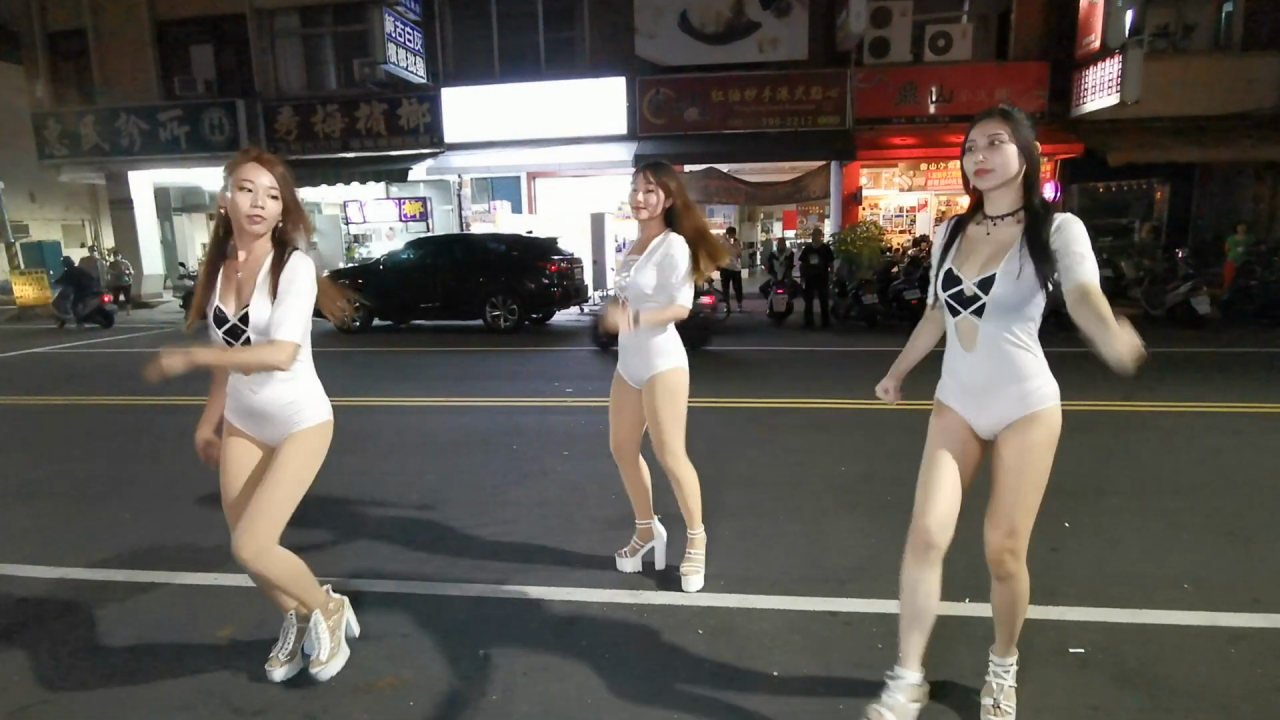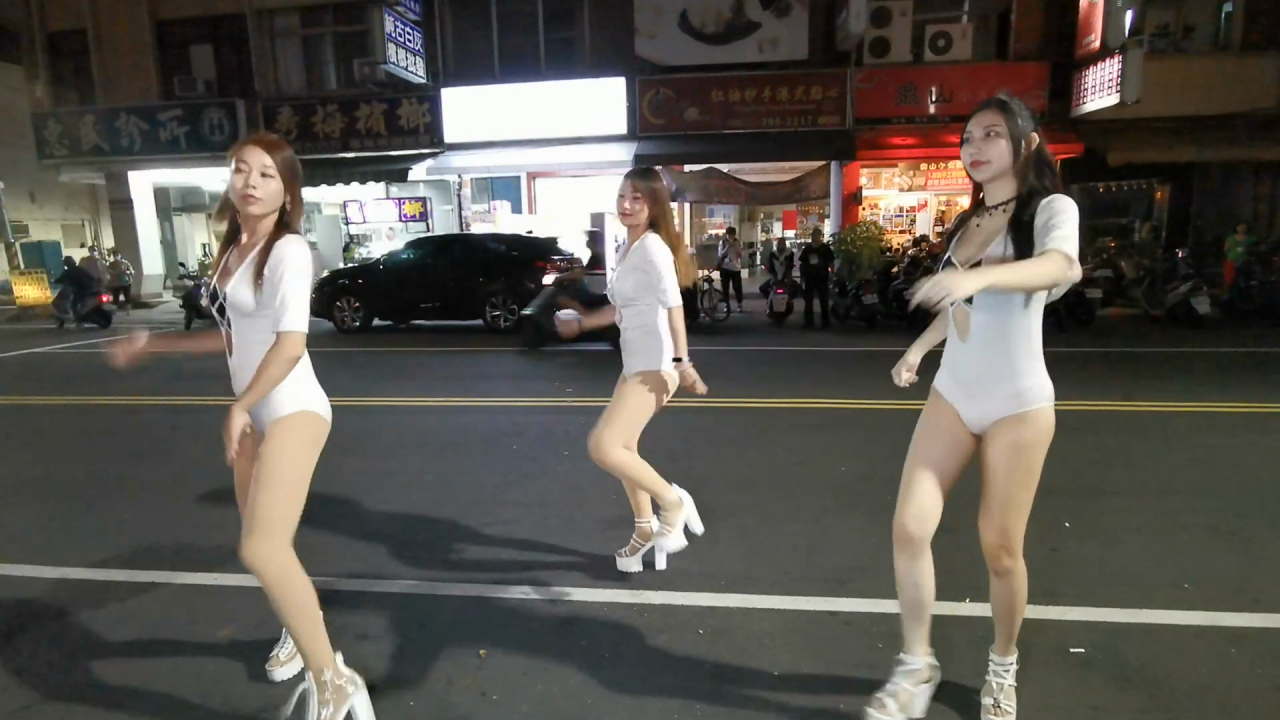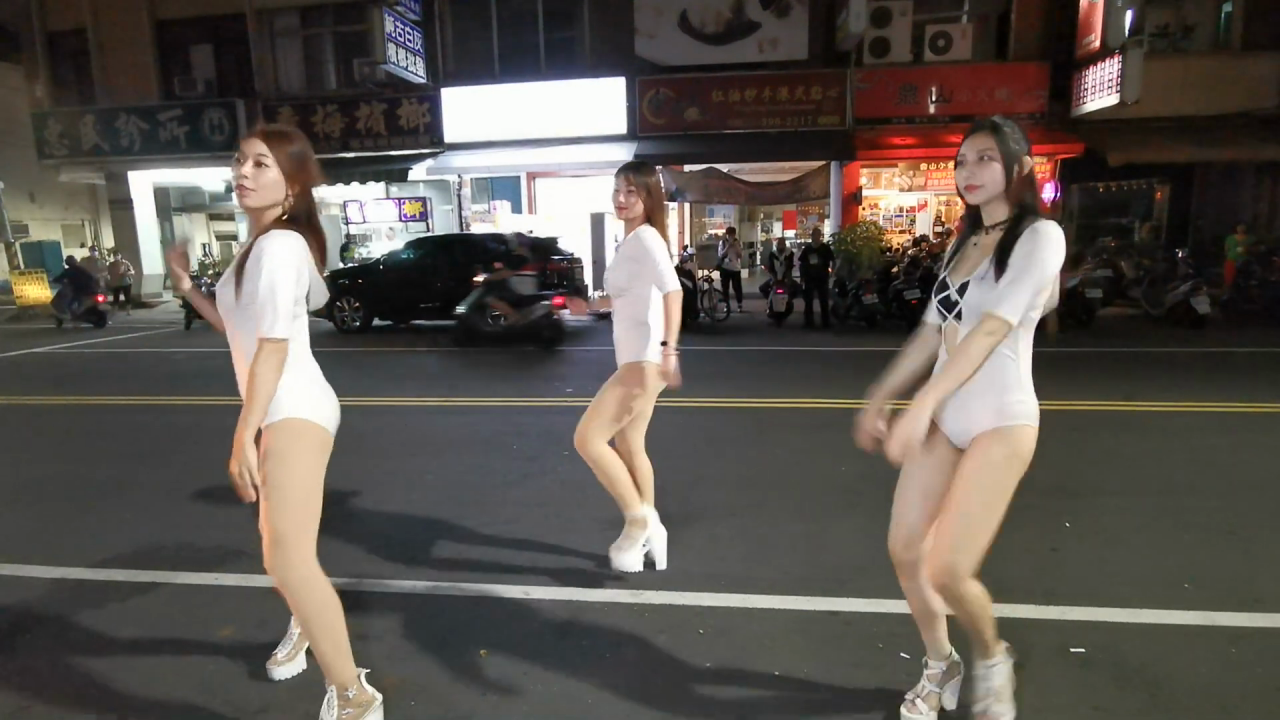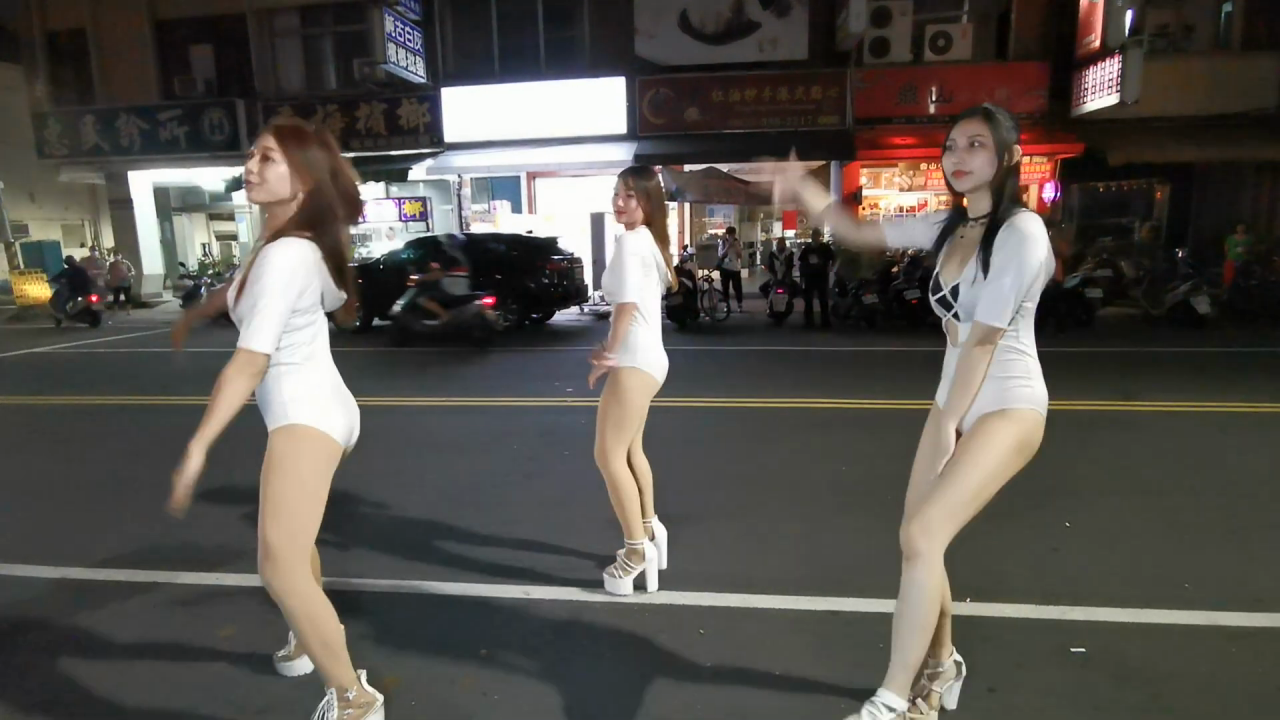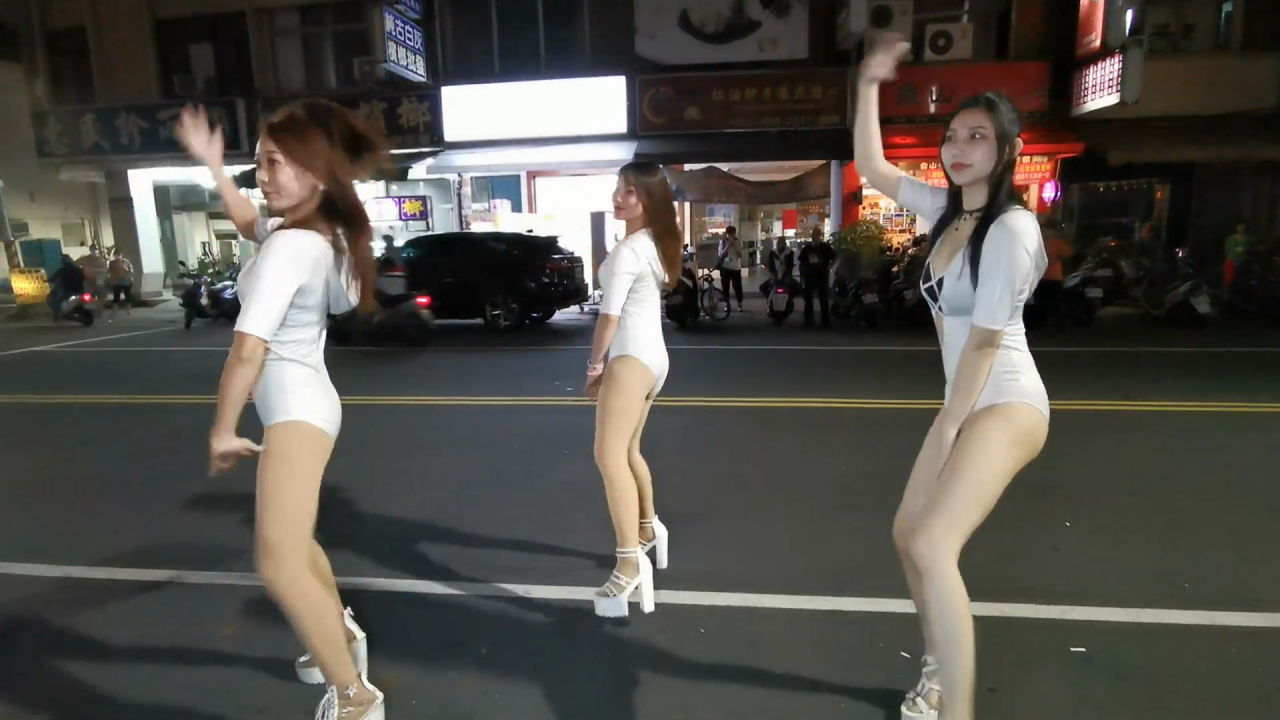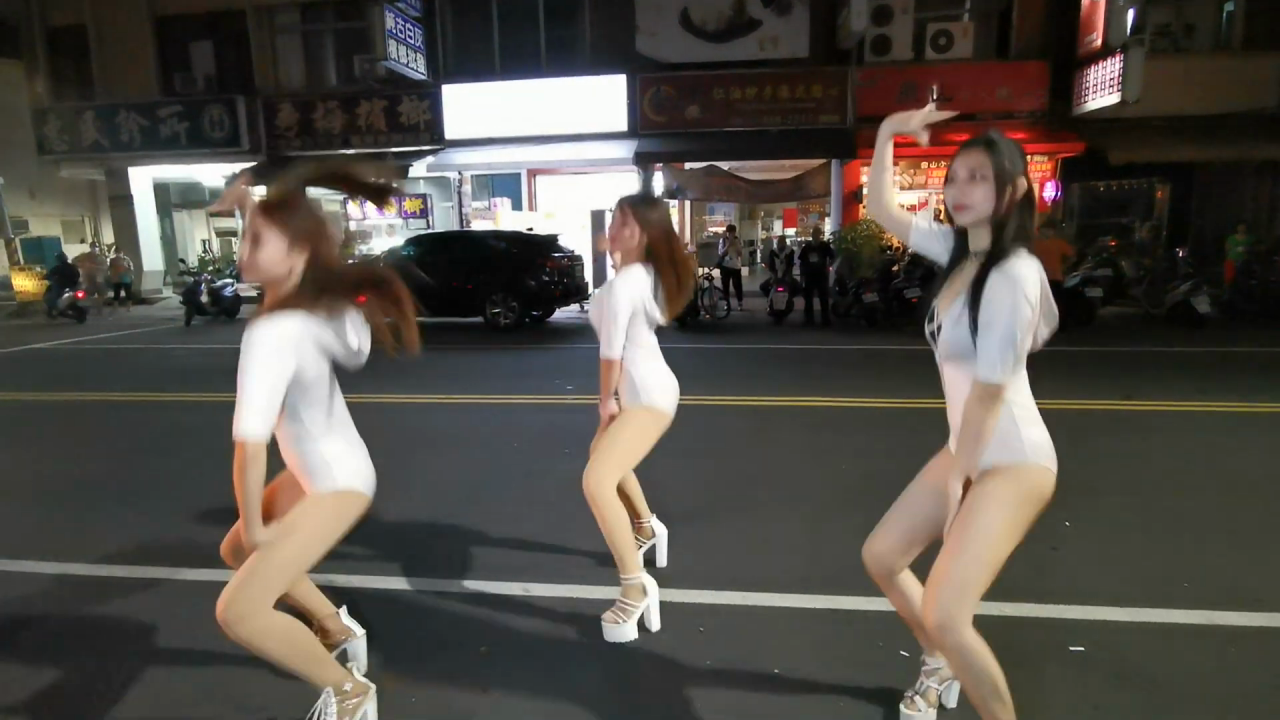
dt=0.2s
person 1, frame 1
left shoulder: (1055, 229)
right shoulder: (953, 232)
left elbow: (1085, 298)
left wrist: (1110, 333)
right wrist: (898, 370)
left hip: (1026, 407)
right hip: (957, 401)
left knee: (1004, 551)
right knee: (927, 534)
left ankle: (1002, 666)
person 1, frame 2
left shoulder: (1054, 209)
right shoulder: (966, 222)
left elbow: (1061, 267)
left wrist: (977, 279)
right wrist: (915, 351)
left hip: (1018, 406)
right hip: (952, 397)
left knee: (1000, 548)
right knee: (910, 526)
left ankle: (1003, 666)
right ankle: (915, 660)
person 1, frame 3
left shoulder: (1040, 237)
right shoulder: (965, 247)
left elbow: (994, 329)
left wrist: (921, 406)
right wrist: (879, 398)
left hip: (1001, 423)
right hip: (946, 418)
left knee: (946, 569)
right knee: (903, 550)
left ankle: (992, 657)
right ankle: (940, 667)
person 1, frame 4
left shoulder: (1021, 231)
right shoulder: (950, 226)
left elbow: (985, 337)
right elbow: (860, 231)
left wrist: (949, 427)
right wrist: (808, 194)
left hip: (1009, 408)
right hip: (955, 404)
left knee: (923, 537)
right knee: (916, 541)
right ankle: (940, 662)
person 1, frame 5
left shoulder: (1010, 227)
right shoulder: (949, 208)
left elbow: (987, 338)
right elbow: (871, 167)
left wrist: (948, 425)
right wrist: (869, 84)
left hip: (1008, 407)
right hip: (966, 405)
left knee: (932, 547)
right knee: (908, 534)
right ankle: (941, 665)
person 1, frame 6
left shoulder: (1016, 274)
right shoulder: (960, 249)
left elbow: (991, 391)
right elbow: (881, 210)
left wrist: (959, 481)
right wrist: (887, 131)
left hip: (1015, 463)
right hip: (966, 452)
left knee: (942, 615)
right knee: (881, 558)
right ankle: (940, 666)
person 2, frame 1
left shoulder: (292, 265)
right shoulder: (217, 269)
left elbow: (281, 350)
left wrist: (189, 357)
right wrist: (209, 421)
left hip: (301, 421)
right hip: (242, 426)
left knee: (252, 545)
right knee: (249, 541)
left ankle: (327, 608)
right ankle: (300, 620)
person 2, frame 2
left shoulder: (288, 249)
right shoulder: (234, 252)
left elbow: (289, 342)
left wrist: (239, 410)
right wrist: (156, 344)
left hip: (294, 410)
right hip: (261, 411)
left knee: (262, 550)
right knee: (259, 542)
right ankle: (300, 627)
person 2, frame 3
left shoulder: (276, 246)
right shoulder: (269, 244)
left elbow: (273, 347)
right elbow: (239, 322)
left wrist: (245, 438)
right wrist: (188, 287)
left hip: (295, 413)
right hip: (289, 412)
left knee: (287, 564)
right knee: (285, 536)
right ankle: (307, 628)
person 2, frame 4
left shoulder: (284, 255)
right shoulder: (296, 240)
left elbow: (251, 359)
left wrist: (196, 449)
right wrist: (209, 304)
left hip: (306, 419)
right hip: (315, 411)
left knee: (283, 572)
right knee: (286, 543)
right ankle: (316, 635)
person 2, frame 5
left shoulder: (290, 245)
right shoulder: (319, 229)
left elbow: (248, 346)
right elbow: (250, 219)
left wrist: (220, 431)
right wrist: (210, 158)
left hip: (297, 414)
right hip: (303, 408)
left knee: (277, 565)
right knee: (287, 538)
right ankle: (340, 635)
person 2, frame 6
left shoulder: (271, 335)
right shoulder: (319, 302)
left elbow: (248, 450)
left wrist: (253, 524)
right wrist: (248, 209)
left hip: (338, 484)
right hip: (321, 469)
left knee: (238, 612)
right knee: (238, 551)
right ankle: (336, 629)
person 3, frame 1
left shoulder: (673, 245)
right shoulder: (633, 247)
left elbow: (681, 307)
left wrist: (630, 319)
left hip: (661, 363)
right hip: (630, 363)
left knee: (671, 458)
right knee: (621, 449)
left ankle: (695, 543)
right ankle: (647, 529)
person 3, frame 2
left shoulder: (651, 247)
right shoulder: (631, 248)
left elbow: (672, 304)
left wrist: (681, 360)
right wrist: (582, 322)
left hip: (654, 368)
right hip: (638, 366)
left knee: (603, 448)
right knee: (620, 448)
left ankle: (671, 498)
right ankle: (647, 528)
person 3, frame 3
left shoulder: (646, 238)
right shoulder: (633, 240)
left elbow: (672, 290)
left wrist: (668, 348)
right wrist: (589, 306)
left hip: (644, 359)
right hip: (637, 358)
left knee: (587, 438)
right knee: (628, 444)
left ankle: (639, 518)
right ankle: (647, 524)
person 3, frame 4
left shoulder: (631, 241)
right shoulder: (650, 242)
left elbow: (629, 303)
left wrist: (605, 354)
right wrist: (613, 351)
left hip: (633, 362)
right hip: (648, 359)
left knee: (607, 456)
right knee: (628, 451)
left ankle: (637, 549)
right ankle: (648, 530)
person 3, frame 5
left shoulder: (627, 249)
right shoulder: (652, 243)
left elbow: (609, 313)
left wrist: (594, 363)
left hip: (632, 356)
right hip: (649, 357)
left knee: (609, 455)
right knee: (626, 450)
left ankle: (630, 564)
right ankle: (647, 528)
person 3, frame 6
left shoulder: (620, 287)
right shoulder: (648, 275)
left elbow: (611, 355)
left wrist: (607, 401)
left hip: (647, 400)
right hip: (649, 391)
left knee: (596, 484)
right knee: (605, 458)
left ankle: (635, 590)
right ankle: (646, 529)
